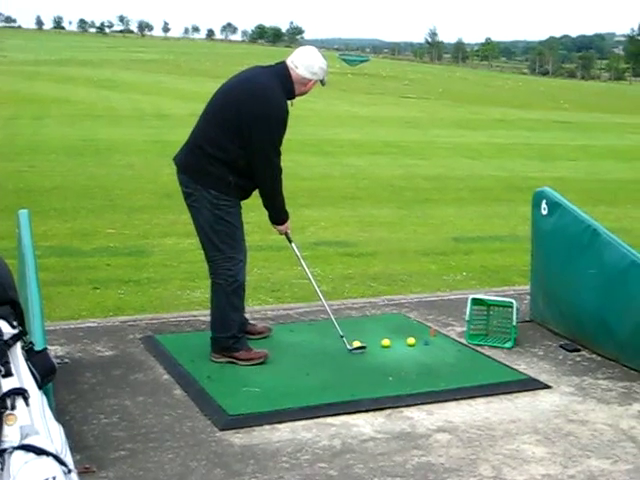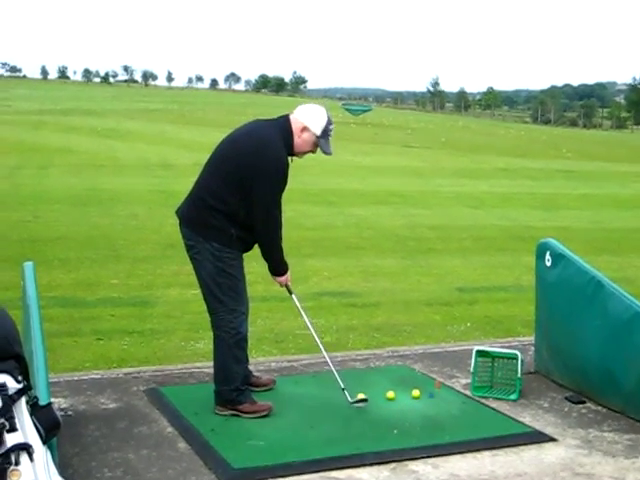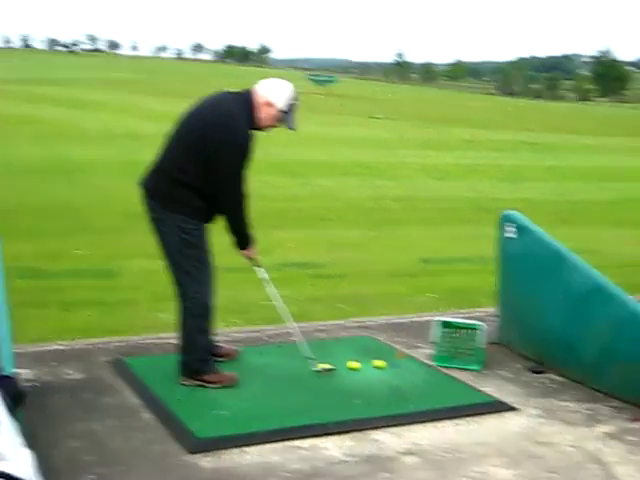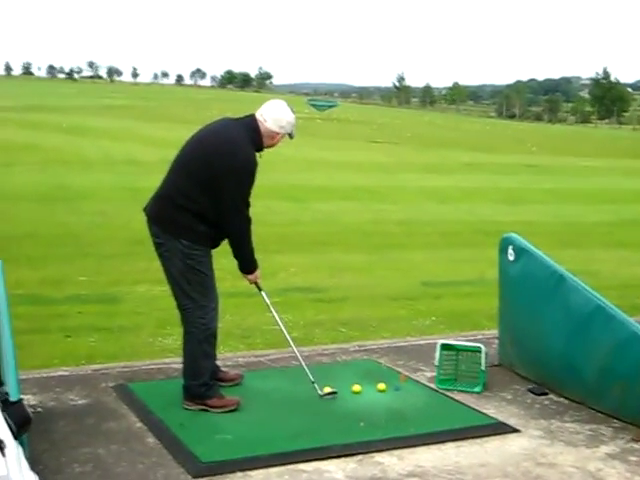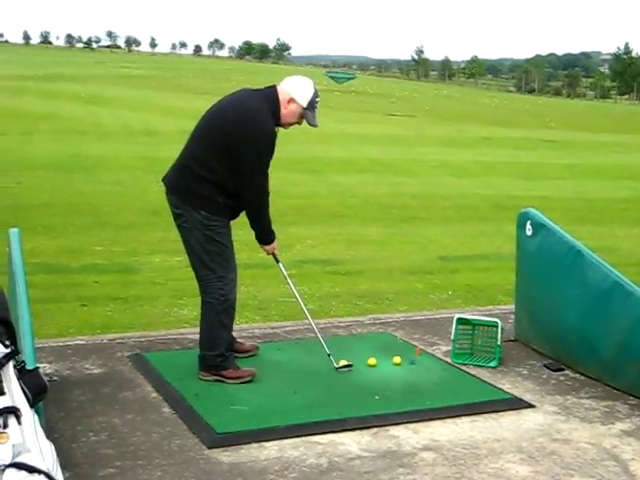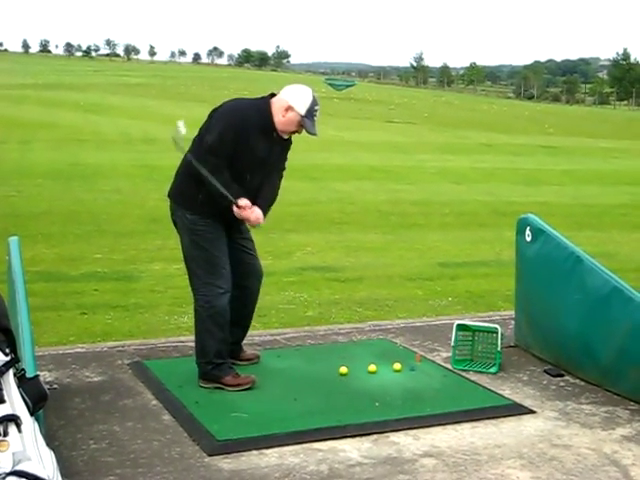
dt=0.7s
person 1, frame 1
left shoulder: (261, 79)
right shoulder: (270, 102)
right elbow: (267, 164)
right wrist: (279, 215)
left hip: (205, 172)
right hip: (210, 181)
left knee: (231, 258)
right knee: (229, 262)
left ankle: (234, 322)
right ankle: (226, 343)
person 1, frame 2
left shoulder: (264, 134)
right shoulder: (270, 153)
right elbow: (266, 216)
right wrist: (278, 266)
left hip: (209, 225)
right hip: (212, 233)
left knee: (234, 310)
right knee: (230, 314)
left ankle: (239, 374)
right ankle: (230, 396)
person 1, frame 3
left shoulder: (228, 106)
right shoulder: (233, 127)
right elbow: (229, 190)
right wrist: (243, 240)
left hip: (172, 195)
right hip: (176, 203)
left knee: (197, 280)
right knee: (196, 284)
left ankle: (202, 345)
right ankle: (195, 366)
person 1, frame 4
left shoulder: (230, 131)
right shoulder: (238, 155)
right elbow: (236, 216)
right wrist: (248, 265)
left hip: (175, 221)
right hip: (180, 231)
left knee: (203, 306)
right knee: (201, 310)
left ankle: (206, 370)
right ankle: (199, 391)
person 1, frame 5
left shoulder: (253, 104)
right shoulder: (257, 123)
left elbow: (252, 180)
right elbow: (252, 186)
left wrist: (263, 229)
right wrist: (265, 235)
left hip: (196, 193)
right hip: (198, 201)
left knee: (221, 275)
right knee: (219, 280)
left ankle: (222, 340)
right ankle: (214, 362)
person 1, frame 6
left shoulder: (279, 136)
right shoulder: (236, 116)
left elbow: (271, 178)
right elbow: (209, 164)
left wrist: (259, 209)
right wrist: (238, 199)
left hip: (229, 212)
right hip: (198, 210)
left knee: (249, 277)
right knee: (215, 288)
left ankle: (229, 347)
right ankle: (213, 369)
